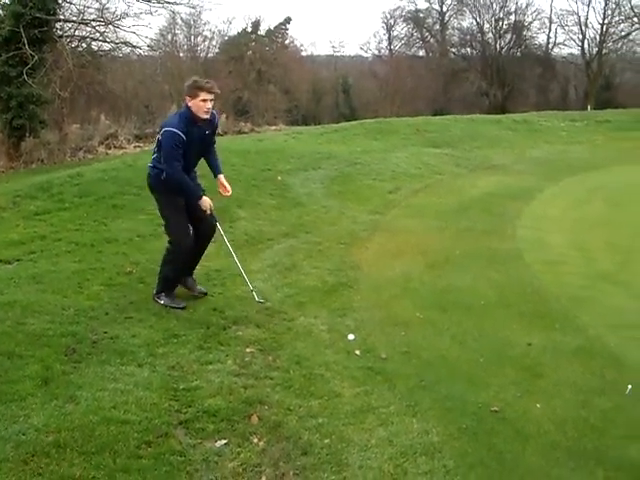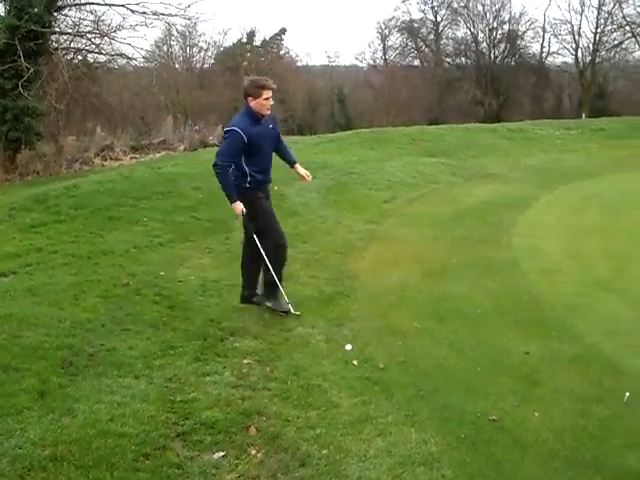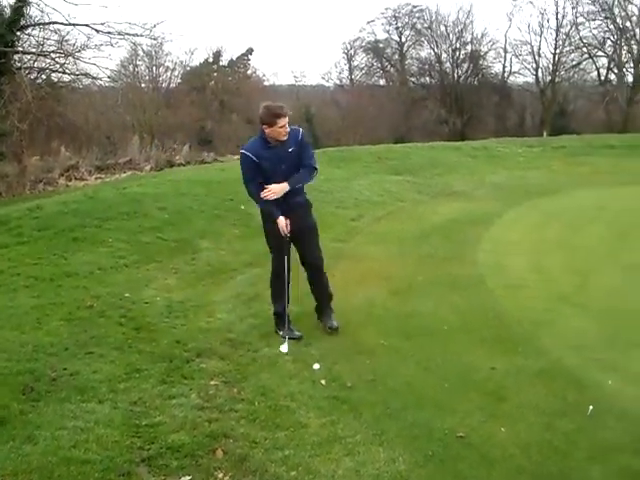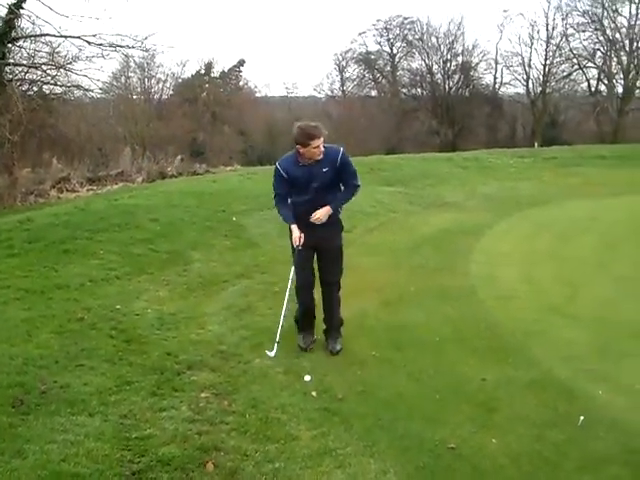
dt=0.7s
person 1, frame 1
left shoulder: (210, 120)
right shoulder: (173, 129)
right elbow: (172, 171)
left wrist: (219, 175)
right wrist: (199, 197)
left hip: (188, 179)
right hip: (164, 183)
left knee: (206, 228)
right knee: (181, 239)
left ankle: (185, 276)
right ankle: (163, 292)
person 1, frame 2
left shoulder: (267, 119)
right shoulder: (238, 129)
left elbow: (278, 143)
right elbow: (220, 165)
left wrist: (295, 165)
right wrist: (233, 199)
left hip: (261, 188)
right hip: (248, 193)
left knee: (255, 242)
right knee: (277, 241)
left ankle: (249, 292)
right ankle: (272, 294)
person 1, frame 3
left shoulder: (297, 136)
right shoulder: (251, 152)
left elbow: (311, 169)
right elbow: (254, 191)
left wrist: (286, 186)
right wrist: (277, 216)
left hip: (300, 208)
right hip: (273, 215)
left knee: (314, 262)
right knee: (280, 268)
left ankle: (324, 308)
right ankle: (281, 321)
person 1, frame 4
left shoulder: (337, 155)
right shoulder: (285, 166)
left elbow: (352, 185)
right elbow: (280, 200)
left wrist: (330, 208)
right wrist: (293, 225)
left hip: (329, 226)
right hip: (301, 228)
left knee: (331, 281)
right knee: (304, 281)
left ankle: (333, 331)
right ankle: (306, 328)
